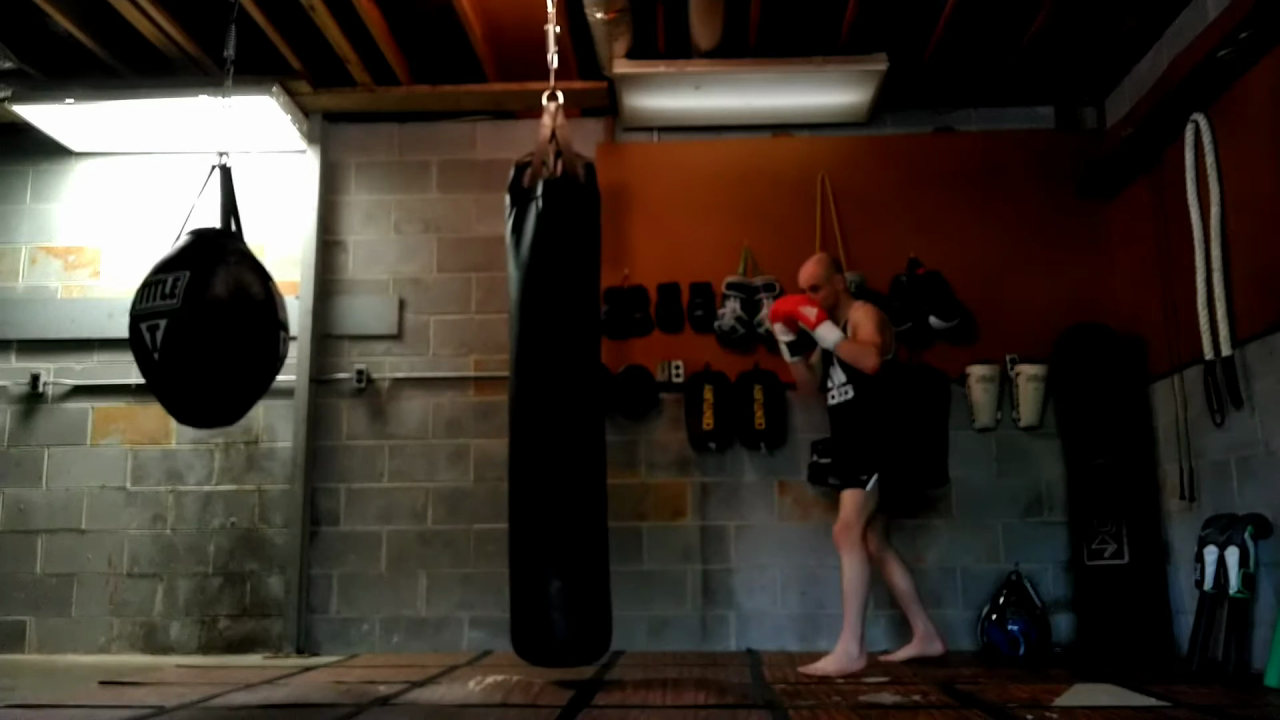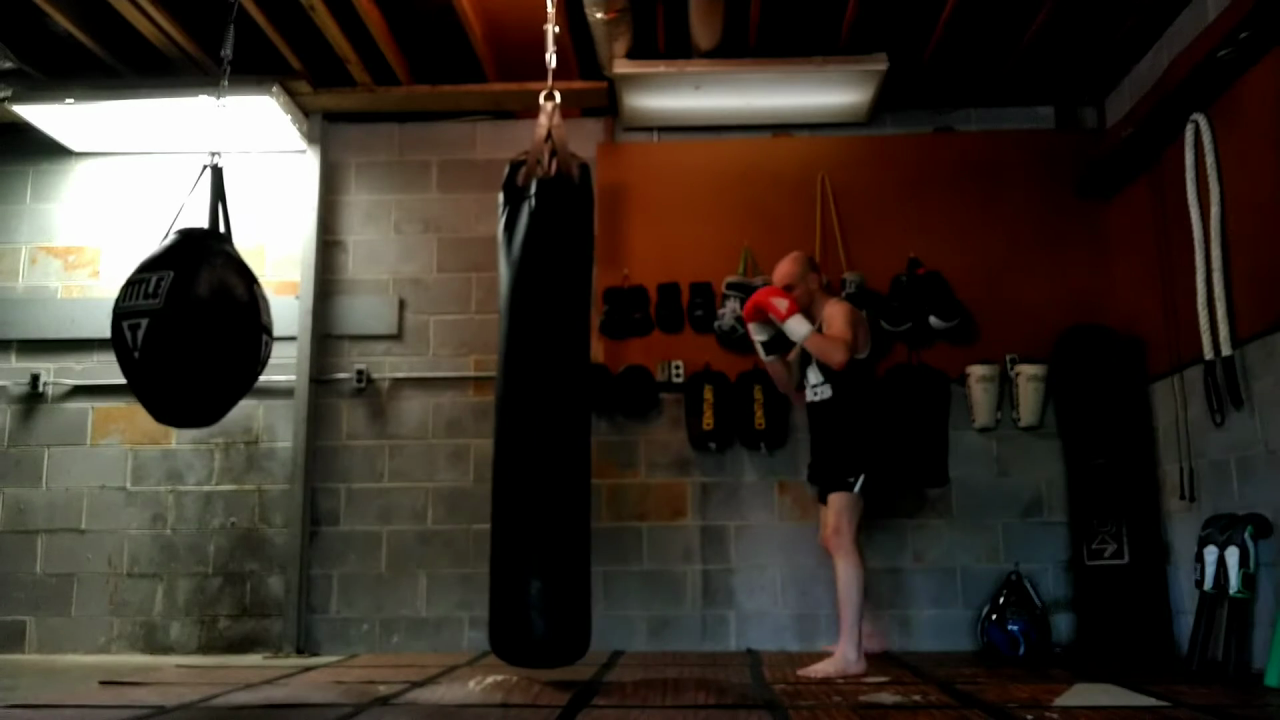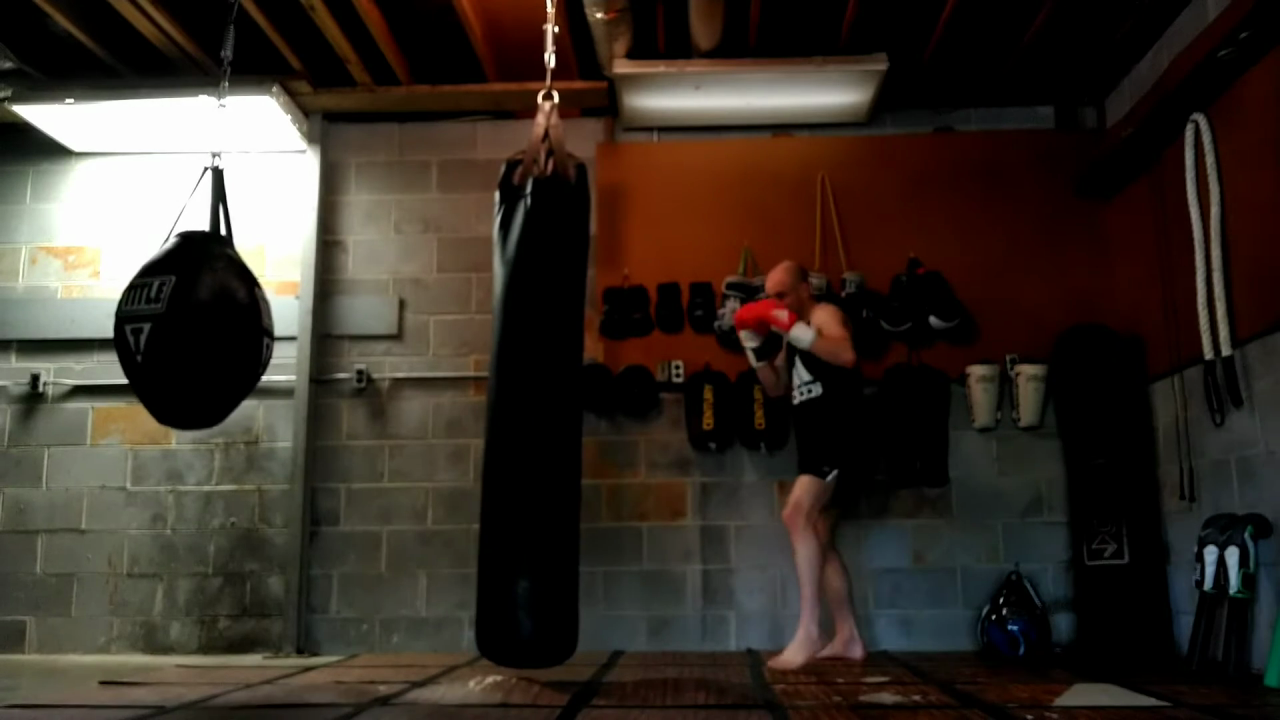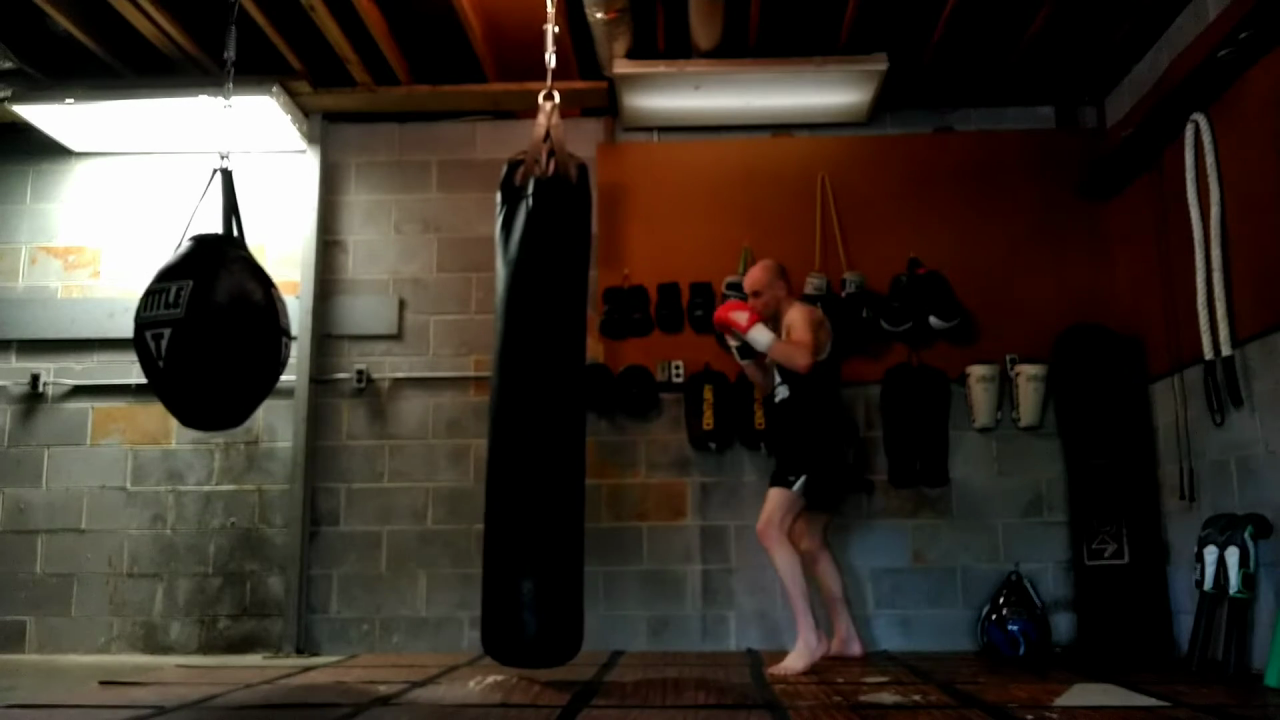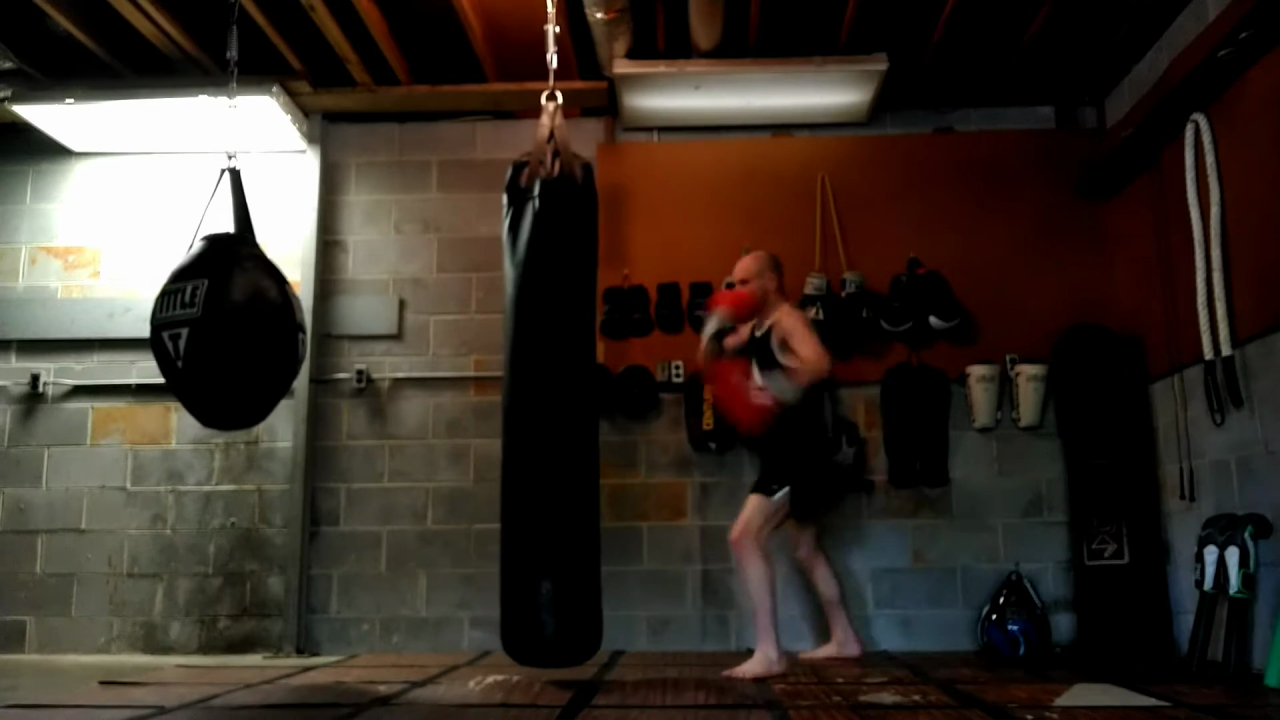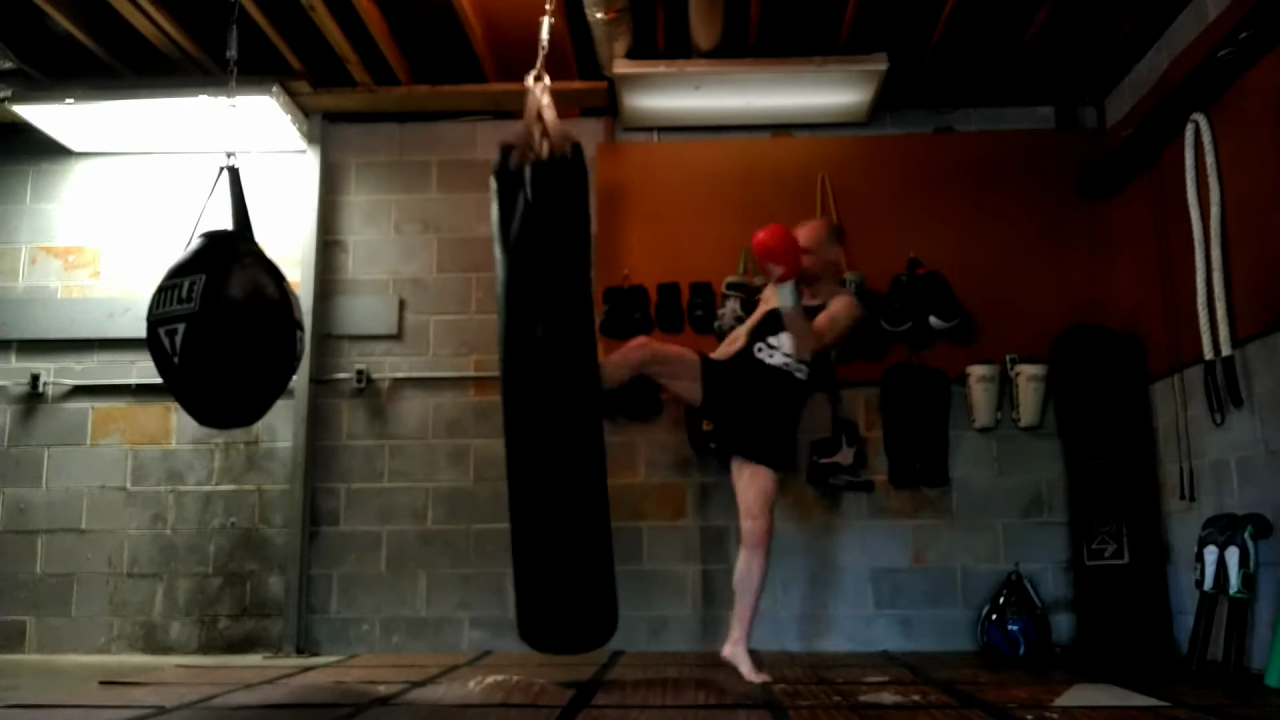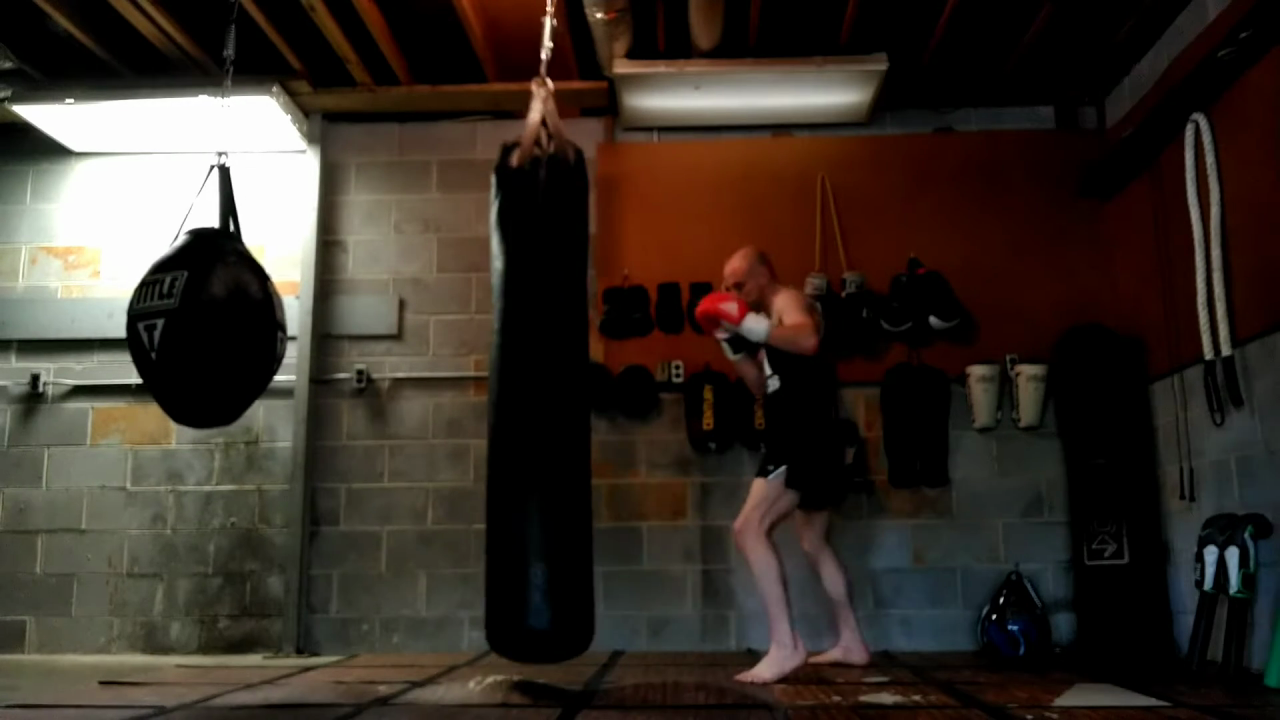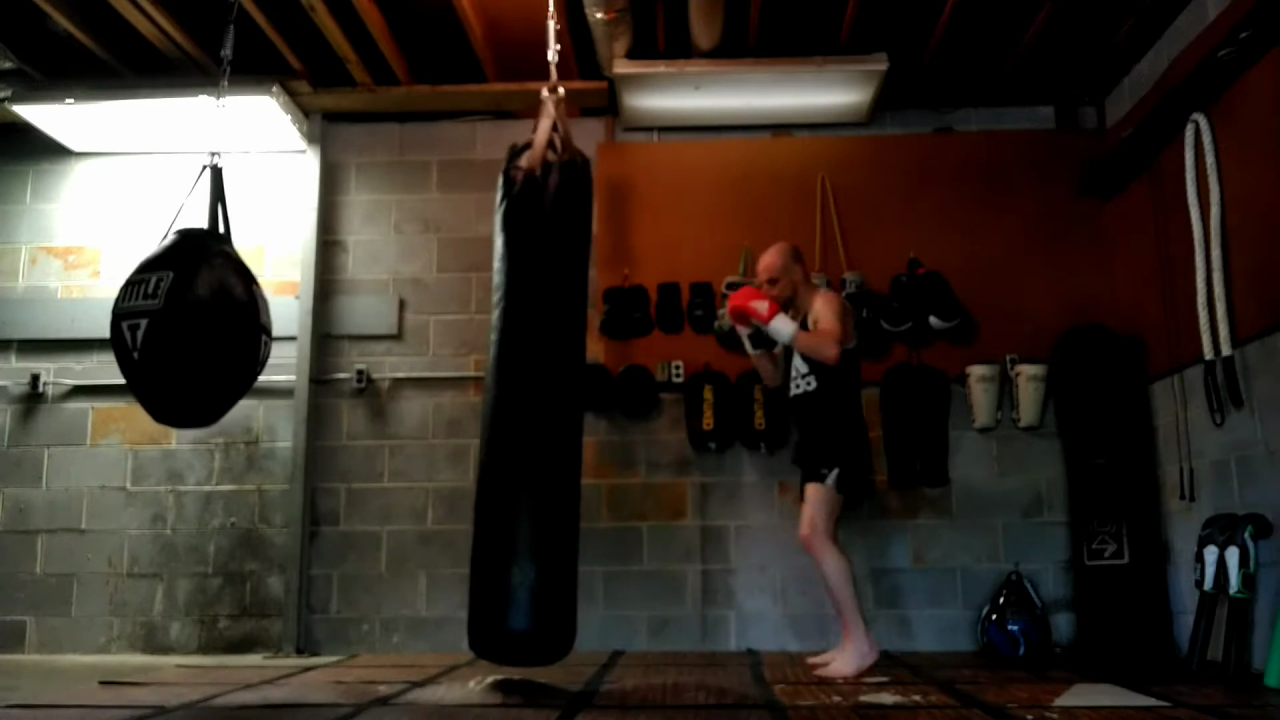
dt=0.4s
person 1, frame 1
left shoulder: (864, 315)
right shoulder: (834, 325)
left elbow: (870, 361)
right elbow: (809, 384)
left wrist: (819, 326)
right wrist: (789, 336)
left hip: (875, 443)
right hip: (855, 446)
left knee: (847, 532)
right knee: (874, 545)
left ankle: (850, 649)
right ankle: (925, 636)
person 1, frame 2
left shoulder: (839, 312)
right shoulder: (804, 326)
left elbow: (839, 357)
right elbow: (789, 381)
left wrist: (789, 318)
right wrist: (761, 331)
left hip: (852, 442)
right hip: (829, 446)
left knee: (839, 536)
right knee: (833, 539)
left ankle: (850, 652)
right ankle: (853, 634)
person 1, frame 3
left shoulder: (826, 315)
right shoulder: (795, 333)
left elbow: (846, 355)
right elbow: (775, 386)
left wrist: (789, 325)
right wrist: (754, 342)
left hip: (836, 440)
right hip: (815, 445)
left knee: (796, 514)
right knee: (818, 541)
left ankle: (808, 631)
right ankle: (848, 638)
person 1, frame 4
left shoulder: (802, 315)
right shoulder: (780, 326)
left elbow: (803, 361)
right elbow: (767, 382)
left wrist: (753, 330)
right wrist: (739, 342)
left hip: (814, 445)
right hip: (804, 448)
left knee: (770, 528)
right knee: (810, 544)
left ankle: (808, 638)
right ankle: (845, 636)
person 1, frame 5
left shoulder: (788, 320)
right shoulder: (755, 326)
left elbow: (820, 364)
left hip: (795, 453)
right hip: (784, 452)
left knee: (743, 538)
right knee: (806, 551)
left ankle: (768, 651)
right ankle: (844, 638)
person 1, frame 6
left shoulder: (843, 304)
right shoulder: (776, 290)
left elbow: (807, 343)
left wrist: (786, 288)
left hip: (769, 417)
right hip: (729, 386)
left knee: (756, 531)
right knee: (645, 350)
left ankle: (737, 643)
person 1, frame 7
left shoulder: (788, 300)
right shoulder: (769, 315)
left elbow: (807, 341)
right elbow: (762, 384)
left wrist: (745, 320)
right wrist: (729, 337)
left hip: (805, 435)
right hip: (803, 437)
left knee: (748, 529)
right knee: (813, 545)
left ankle: (784, 646)
right ankle: (851, 643)
person 1, frame 8
left shoulder: (826, 303)
right shoulder: (794, 314)
left elbow: (830, 352)
right elbow: (774, 376)
left wrist: (774, 321)
right wrist: (751, 331)
left hip: (837, 436)
right hip: (816, 439)
left knee: (812, 534)
right knee: (821, 538)
left ankle: (859, 641)
right ankle: (854, 641)
